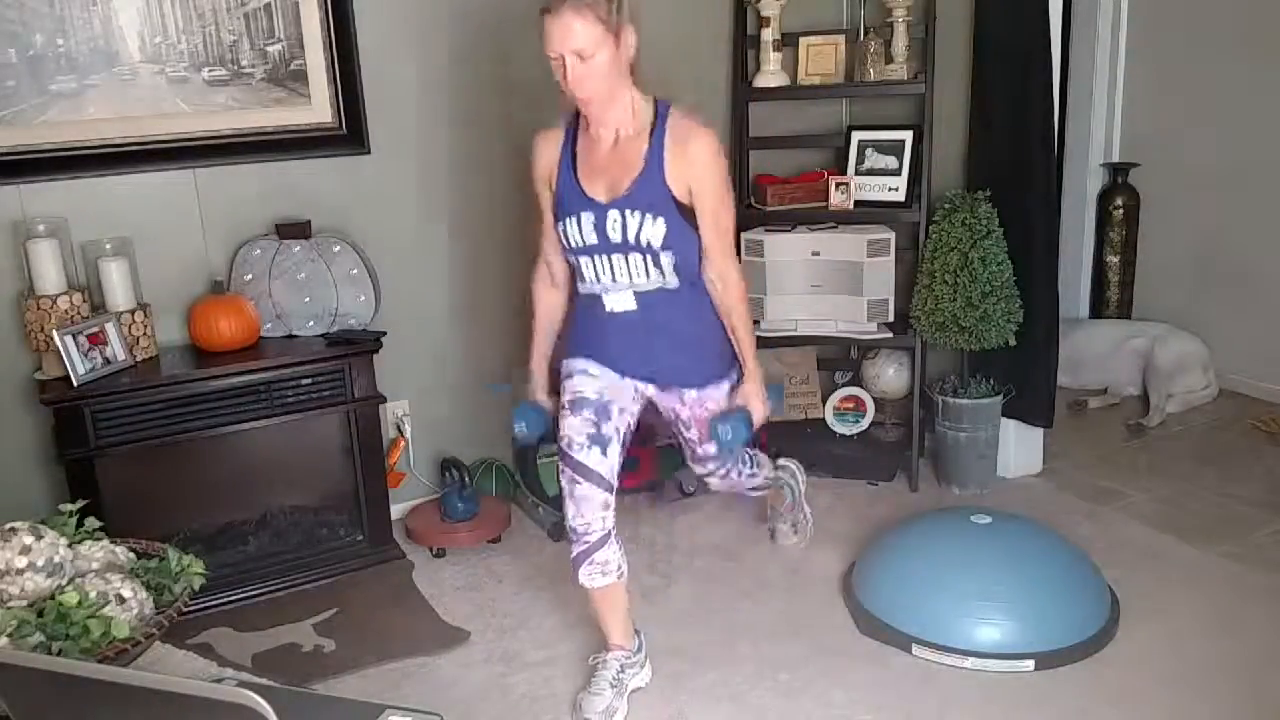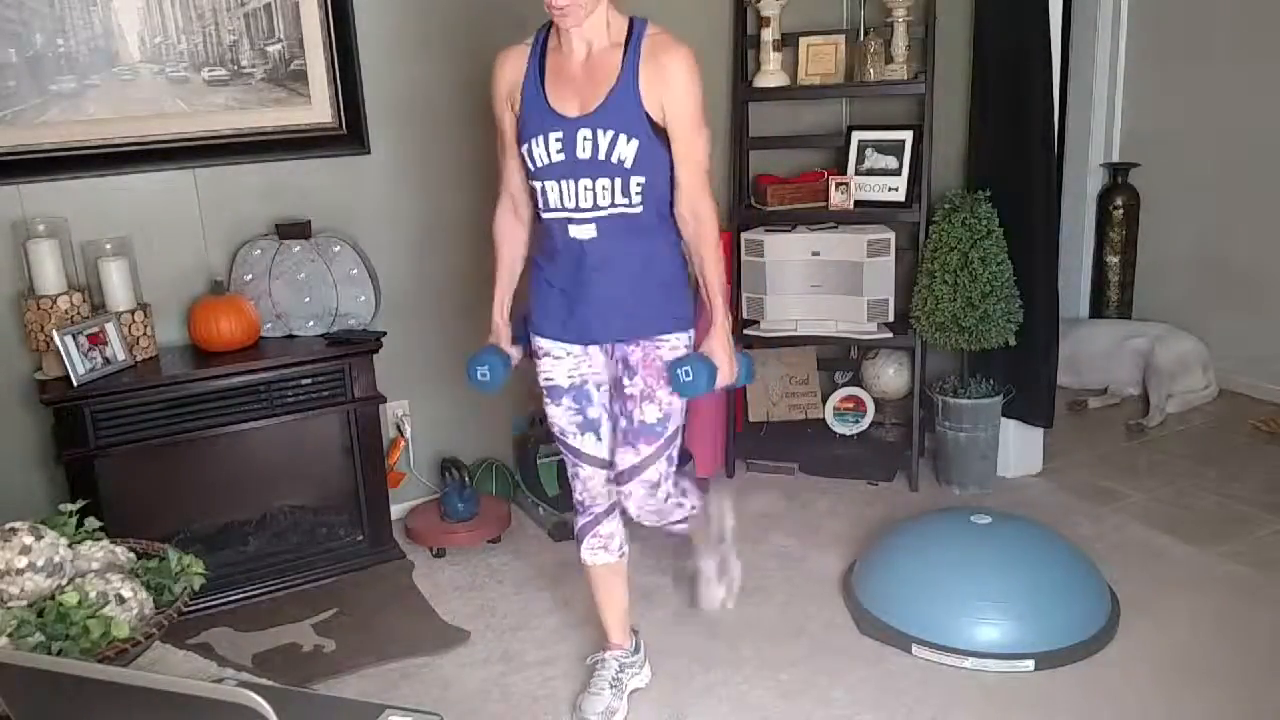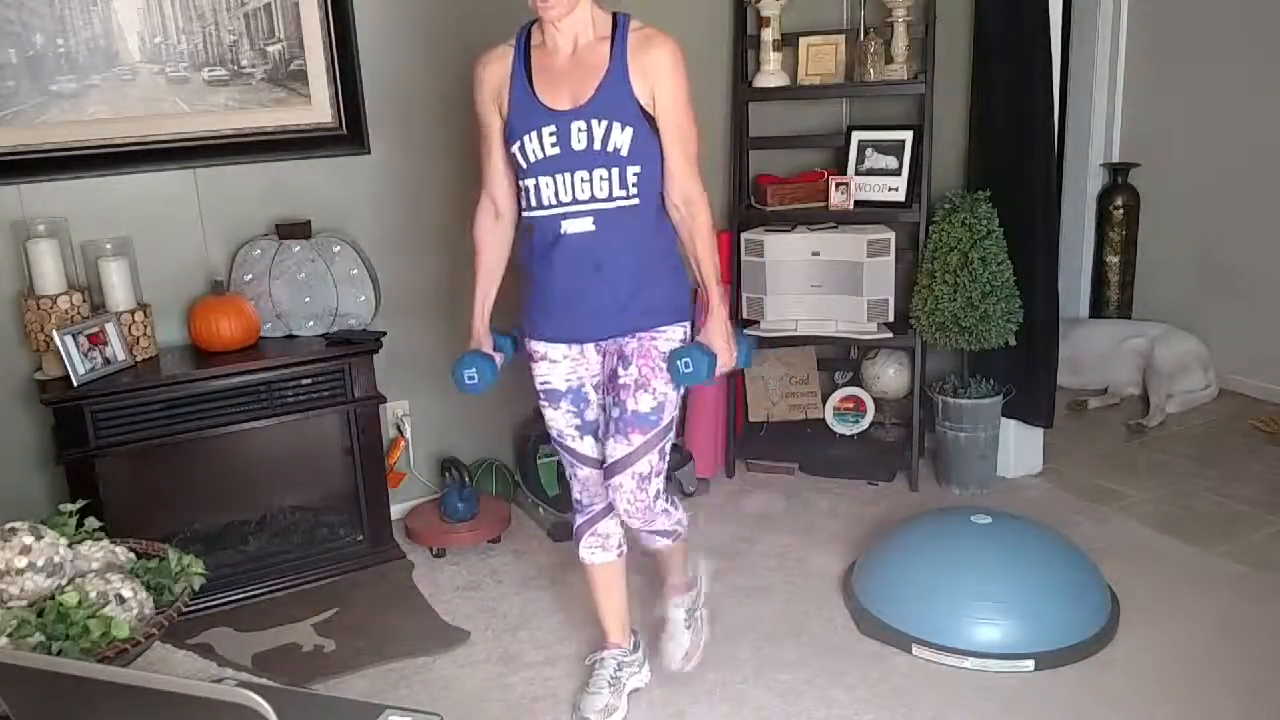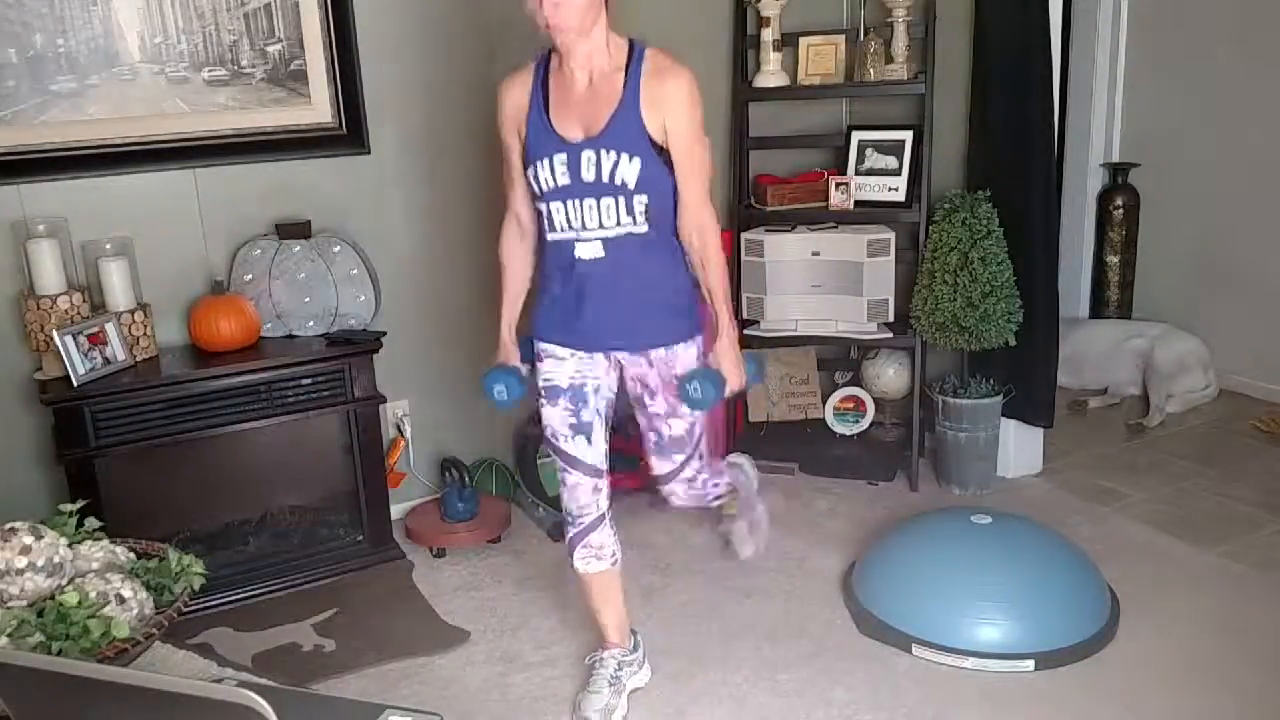
dt=0.7s
person 1, frame 1
left shoulder: (689, 146)
right shoulder: (550, 152)
left elbow: (722, 267)
right elbow: (552, 269)
left wrist: (750, 371)
right wrist: (537, 368)
left hip: (688, 357)
right hip: (596, 360)
left knee: (720, 474)
right knee: (584, 507)
left ankle: (777, 481)
right ankle: (620, 653)
person 1, frame 2
left shoulder: (663, 60)
right shoulder: (518, 66)
left elbow: (694, 203)
right elbow: (518, 203)
left wrist: (719, 322)
right wrist: (500, 319)
left hip: (652, 322)
right hip: (560, 333)
left knee: (645, 493)
right knee: (591, 491)
left ankle: (710, 526)
right ankle: (621, 652)
person 1, frame 3
right shoulder: (499, 70)
left elbow: (685, 192)
right elbow: (496, 206)
left wrist: (716, 308)
right wrist: (480, 317)
left hip: (647, 314)
right hip: (556, 324)
left knee: (633, 486)
right knee: (589, 492)
left ankle: (683, 579)
right ankle: (619, 652)
person 1, frame 4
left shoulder: (663, 83)
right shoulder: (519, 93)
left elbow: (698, 216)
right elbow: (521, 221)
left wrist: (725, 333)
right wrist: (507, 330)
left hip: (660, 328)
right hip: (567, 334)
left knee: (682, 481)
right knee: (581, 497)
left ankle: (736, 484)
right ankle: (618, 652)
